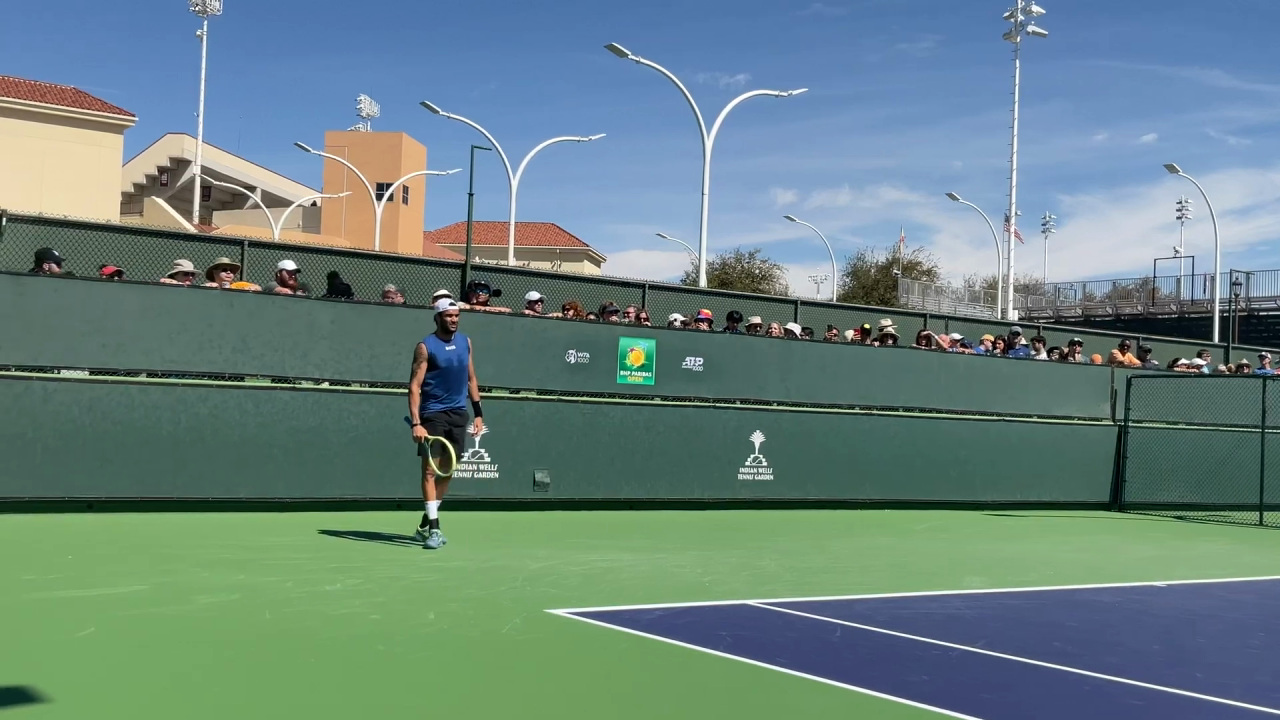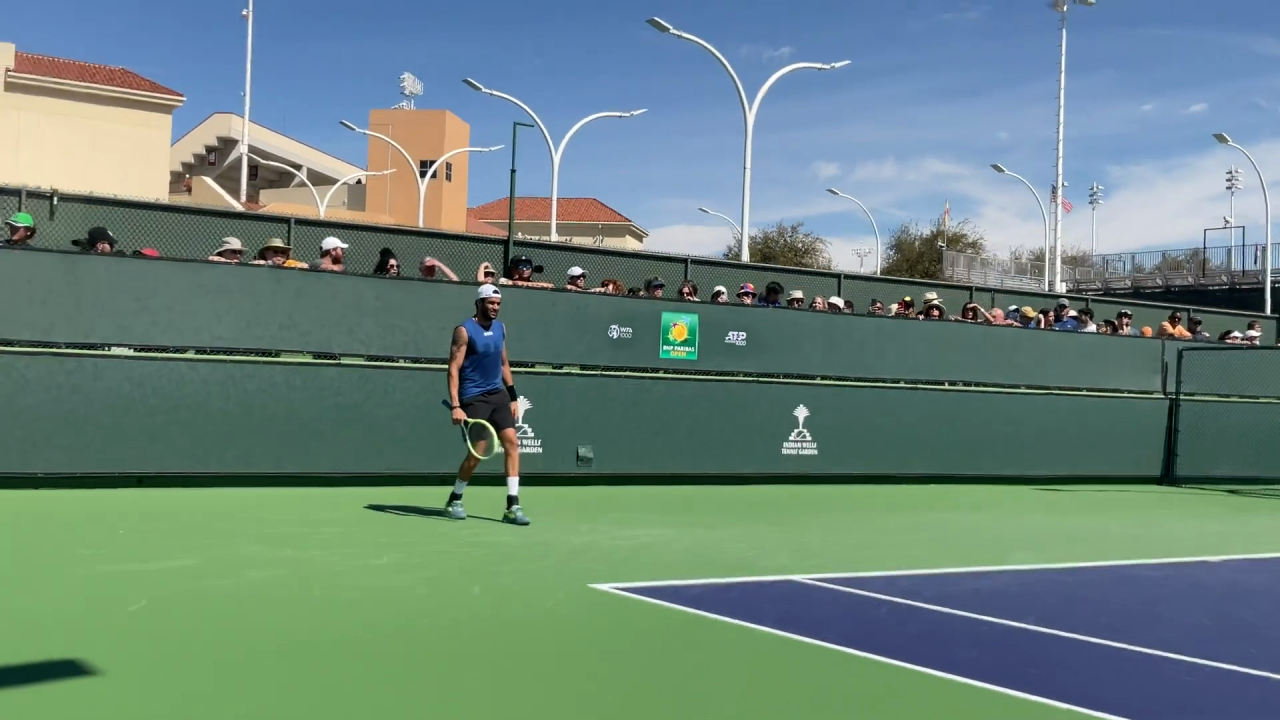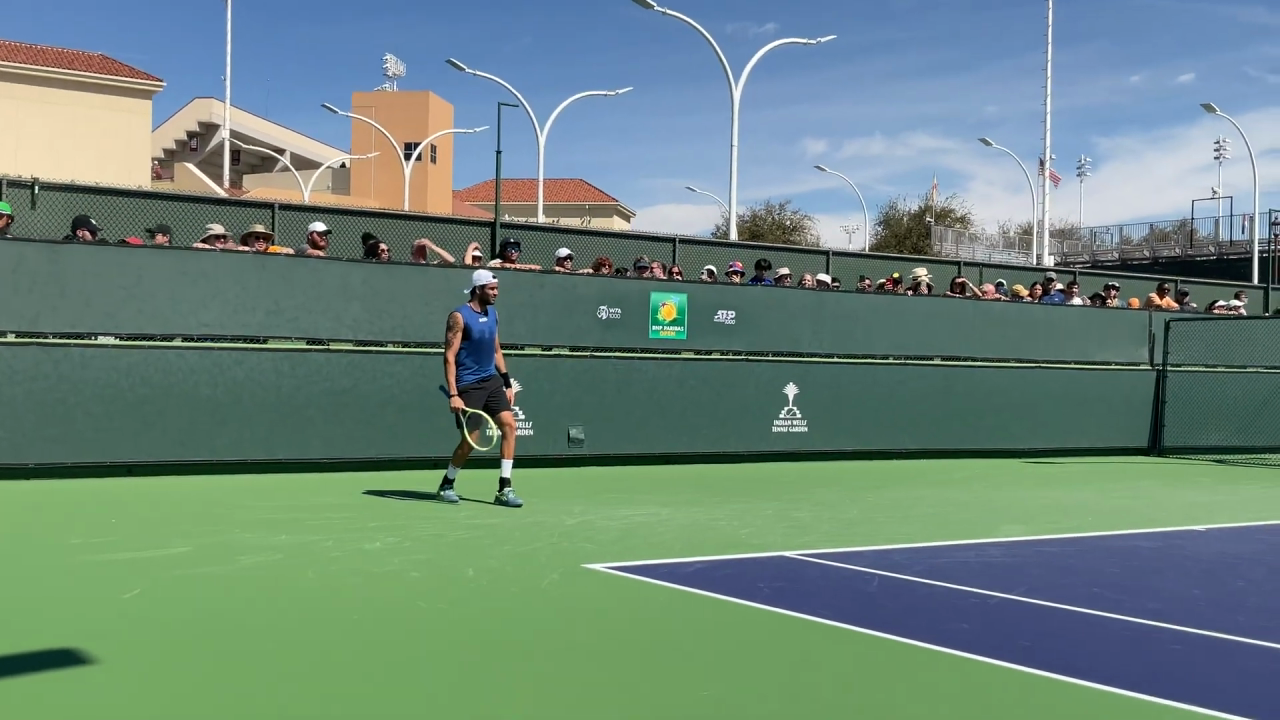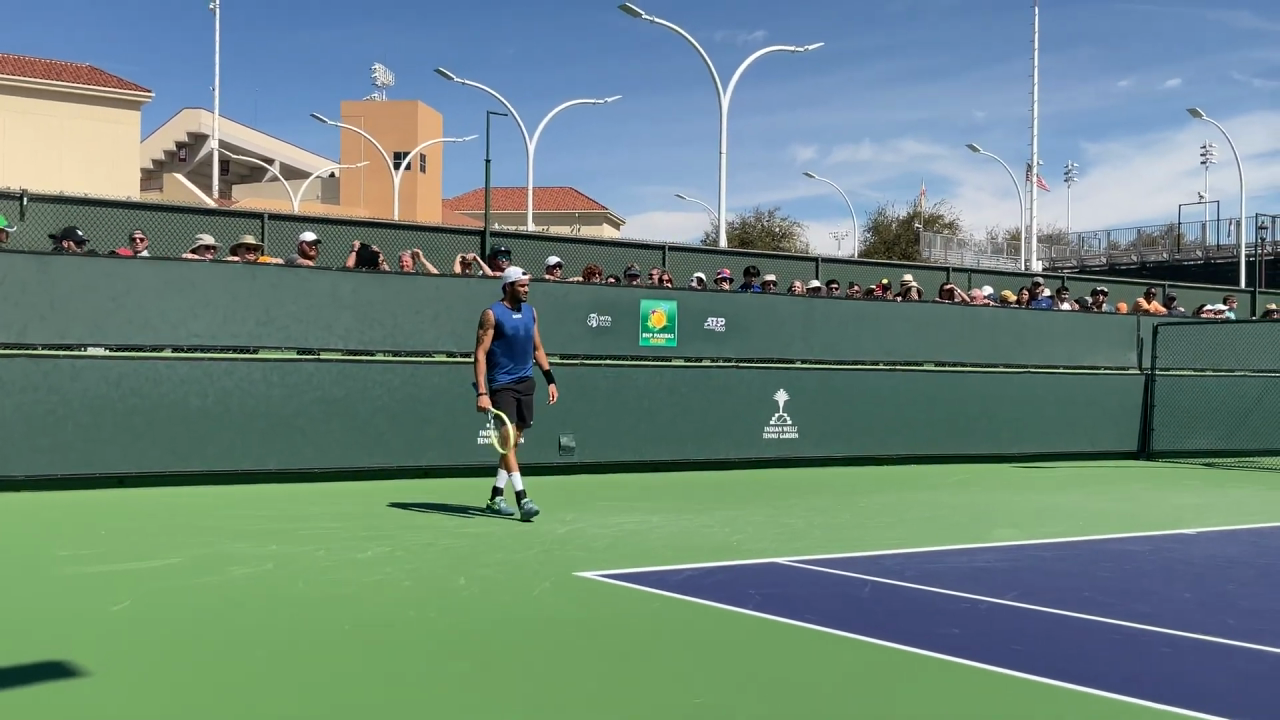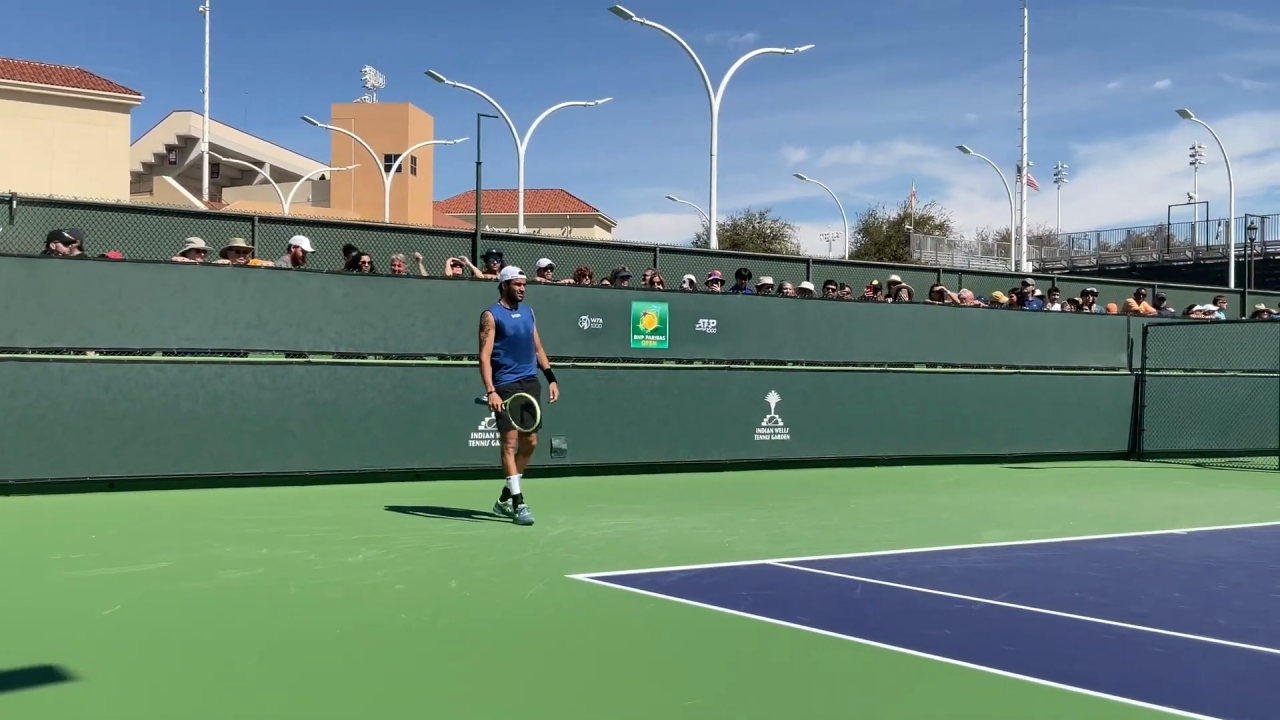
dt=1s
person 1, frame 1
left shoulder: (465, 343)
right shoulder: (425, 347)
left elbow: (471, 379)
right elbow: (414, 387)
left wrist: (478, 413)
right wrist: (416, 423)
left hip: (458, 415)
right hip: (433, 415)
left knee: (446, 472)
right knee: (430, 471)
left ankle: (425, 525)
right ankle: (434, 530)
person 1, frame 2
left shoulder: (500, 328)
right shoulder: (464, 331)
right elbow: (453, 370)
left wrist: (513, 396)
right wrist: (455, 406)
left hip: (498, 395)
right hip: (473, 398)
left knee: (511, 442)
right knee: (476, 453)
left ankle: (512, 507)
right ankle: (454, 500)
person 1, frame 3
left shoulder: (493, 314)
right shoulder: (459, 317)
right elbow: (449, 357)
left wrist: (507, 383)
right wrist: (453, 394)
left hip: (492, 381)
right hip: (468, 385)
left knee: (509, 426)
right knee: (469, 440)
left ankle: (504, 490)
right ankle: (446, 485)
person 1, frame 4
left shoulder: (530, 312)
right shoulder: (492, 314)
left elbow: (537, 348)
right elbow: (480, 354)
left wrist: (550, 380)
right wrist: (481, 392)
left hip: (526, 384)
right hip: (502, 385)
left knee: (515, 441)
right knee: (507, 440)
left ankle: (495, 498)
right ankle: (522, 500)
person 1, frame 5
left shoulder: (528, 312)
right shoulder: (491, 315)
right elbow: (485, 356)
left wrist: (551, 379)
right wrist: (490, 391)
left hip: (530, 384)
right hip: (507, 386)
left knee: (529, 443)
right knee: (510, 443)
left ankle: (505, 499)
right ankle: (519, 505)
